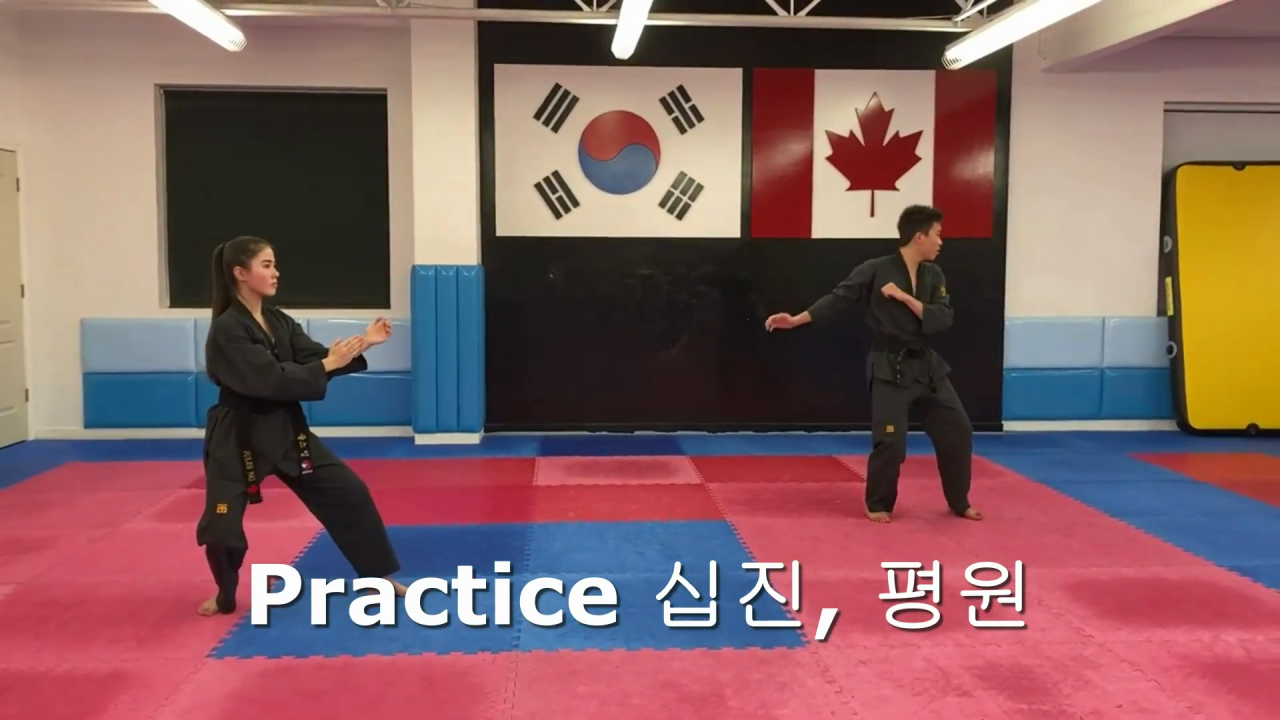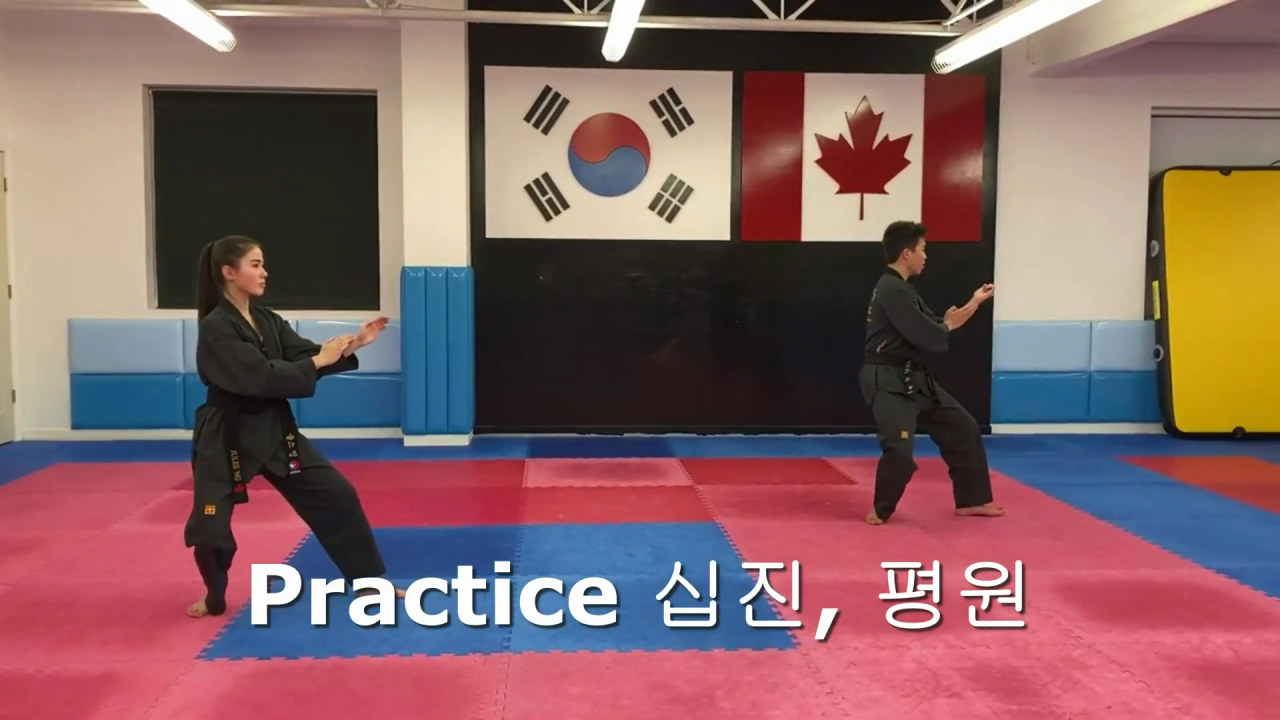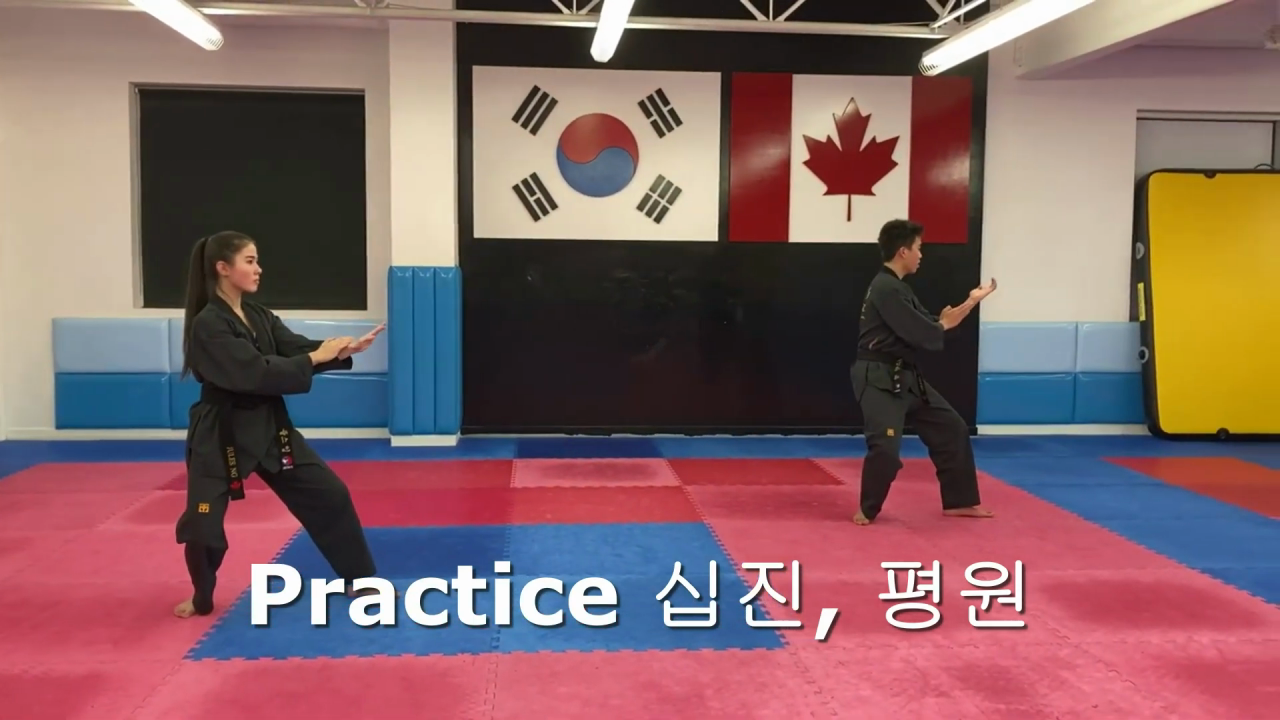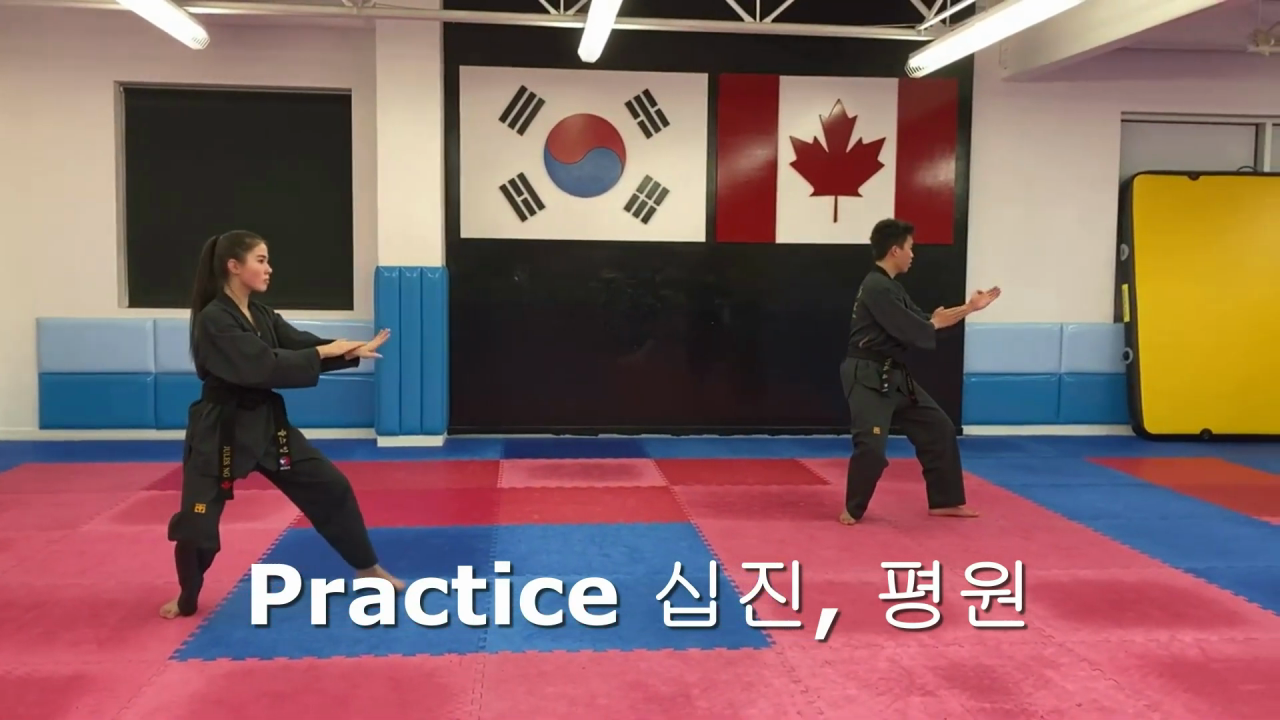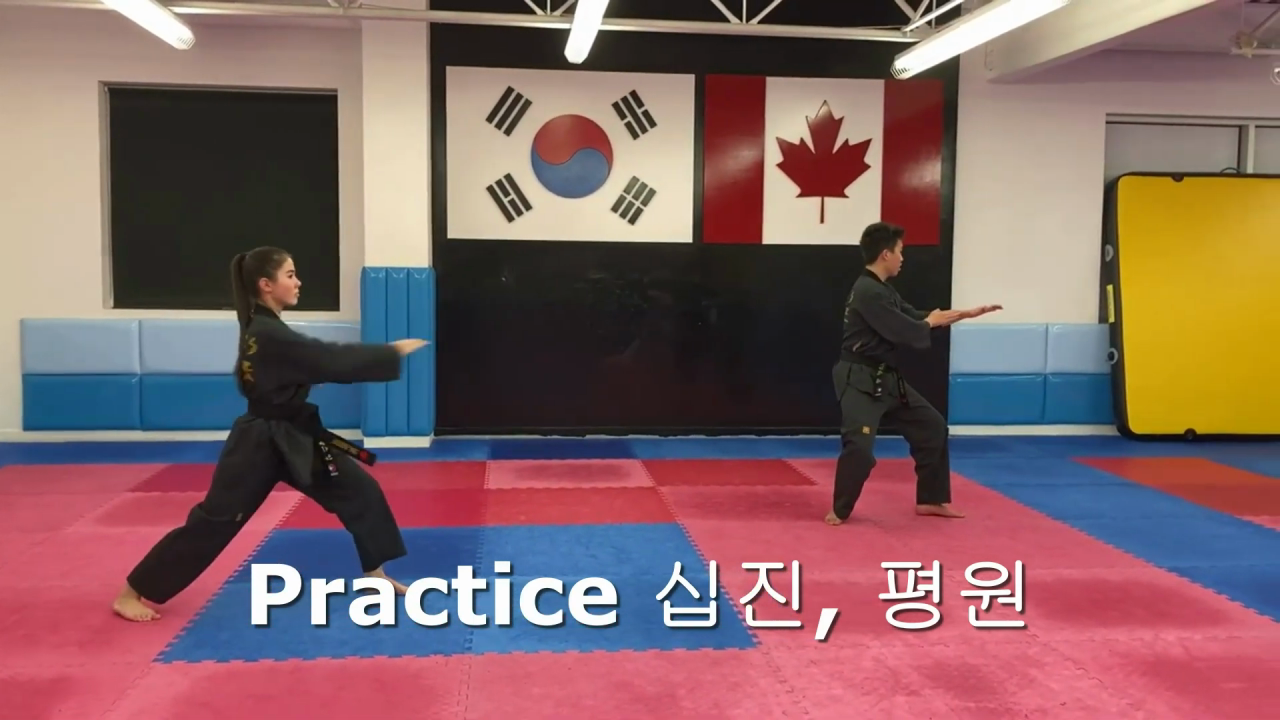
dt=0.5s
person 1, frame 1
left shoulder: (280, 322)
right shoulder: (228, 330)
left elbow: (315, 361)
right elbow: (270, 380)
left wrist: (360, 345)
right wrist: (328, 364)
left hip: (286, 430)
right hip: (238, 436)
left knee: (349, 493)
right knee: (222, 525)
left ankle: (379, 577)
right ankle: (225, 595)
person 1, frame 2
left shoulder: (268, 321)
right shoulder: (216, 328)
left elbow: (303, 356)
right elbow: (260, 377)
left wrist: (351, 346)
right wrist: (319, 361)
left hip: (274, 429)
right hip: (227, 435)
left knee: (336, 495)
right knee: (210, 524)
left ankle: (367, 579)
right ankle: (214, 597)
person 1, frame 3
left shoulder: (259, 317)
right shoulder: (208, 325)
left elbow: (296, 350)
right elbow: (255, 373)
left wrist: (344, 350)
right wrist: (315, 358)
left hip: (269, 425)
right hip: (222, 432)
left knee: (328, 493)
right knee: (203, 523)
left ankle: (357, 579)
right ankle: (202, 596)
person 1, frame 4
left shoulder: (262, 315)
right shoulder: (215, 319)
left elbow: (303, 346)
right elbow: (261, 368)
left wrist: (348, 349)
right wrist: (323, 353)
left hip: (266, 423)
right hip: (221, 429)
left knee: (330, 487)
right knee: (197, 519)
left ankle: (369, 570)
right ankle: (186, 598)
person 1, frame 5
left shoulder: (264, 329)
right shoulder: (271, 336)
right elbow: (332, 361)
right wrist: (395, 350)
left hip: (294, 435)
right hip: (260, 443)
left knee: (360, 489)
right knee: (213, 520)
left ankle: (374, 574)
right ankle: (131, 592)
person 2, frame 1
left shoulder: (934, 275)
right shoulder: (875, 270)
left elbow: (943, 320)
right elbow: (837, 300)
left wrist: (904, 297)
right wrist: (796, 320)
left hip: (927, 365)
right hip: (890, 367)
left knee: (957, 430)
right knee: (891, 440)
left ankle: (959, 502)
right ankle: (878, 504)
person 2, frame 2
left shoulder: (901, 289)
right shoulder: (891, 291)
left elbow: (931, 328)
right elbow: (928, 337)
left wrist: (974, 303)
right wrist: (949, 324)
left hip: (913, 379)
right hip: (889, 381)
left knee: (963, 429)
right knee: (900, 449)
left ankle: (971, 500)
right ankle: (881, 509)
person 2, frame 3
left shoulder: (897, 287)
right shoulder: (886, 290)
left elbow: (927, 326)
right elbow: (923, 334)
left wrist: (972, 301)
right wrist: (945, 324)
left hip: (905, 377)
right hip: (879, 379)
left knee: (951, 430)
right knee: (885, 447)
left ankle: (959, 502)
right ankle: (867, 509)
person 2, frame 4
left shoulder: (890, 287)
right shoulder: (877, 288)
left elbow: (920, 321)
right elbow: (914, 331)
left wrist: (970, 307)
right wrist: (935, 323)
left hip: (893, 375)
right hip: (868, 377)
left knee: (939, 429)
right knee: (872, 445)
left ankle: (945, 501)
right ankle: (853, 509)
person 2, frame 5
left shoulder: (881, 289)
right shoulder: (868, 293)
left elbow: (915, 318)
right elbow: (907, 332)
left wrist: (968, 314)
right wrist: (931, 322)
left hip: (885, 377)
right hip: (860, 380)
left knee: (932, 427)
right knee: (859, 445)
left ankle: (931, 499)
right ankle: (840, 510)
